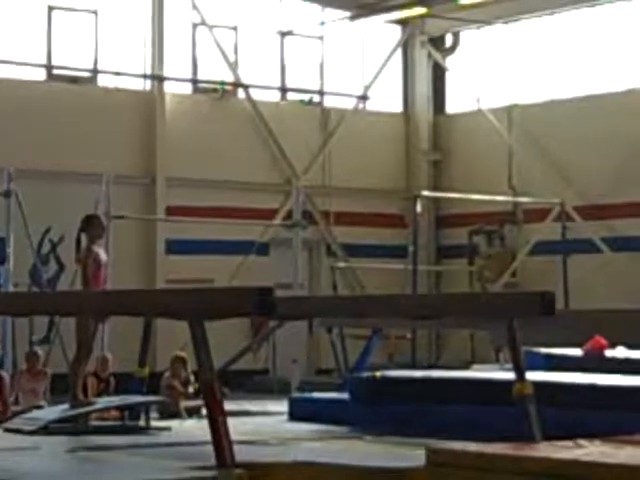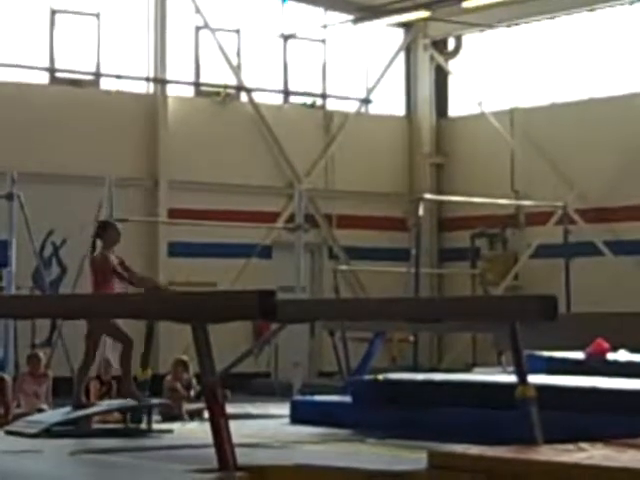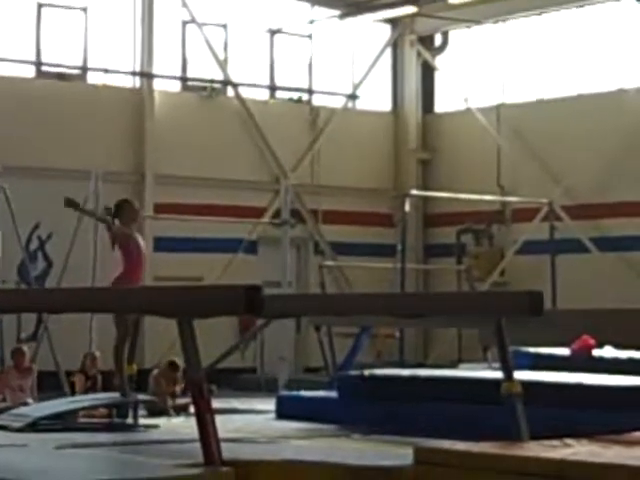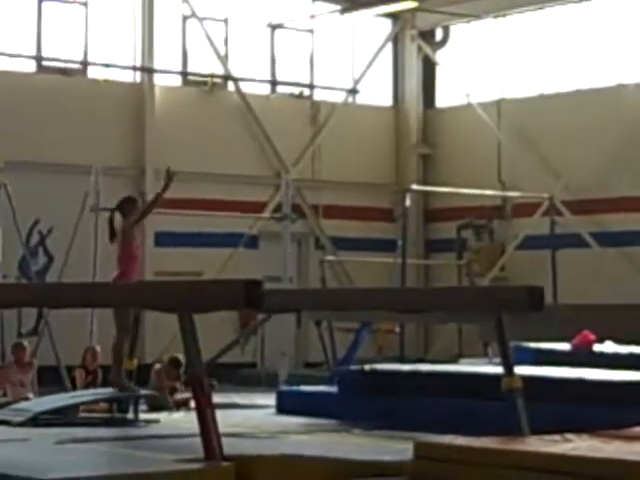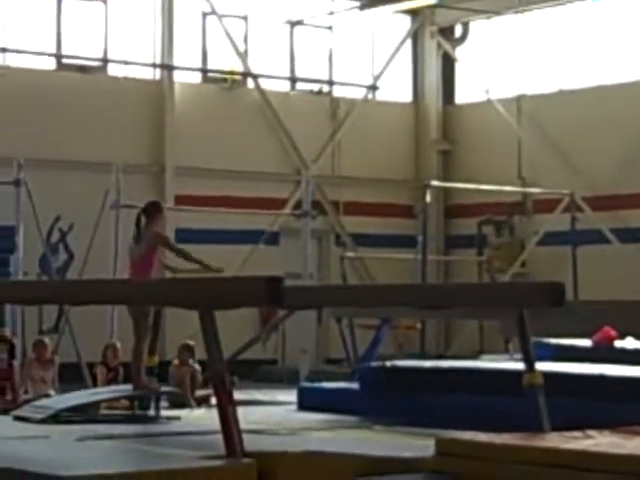
dt=0.7s
person 1, frame 1
left shoulder: (100, 250)
right shoulder: (89, 251)
right elbow: (87, 281)
left knee: (87, 351)
right knee: (83, 350)
left ankle: (78, 394)
right ankle: (75, 395)
person 1, frame 2
left shoulder: (113, 257)
right shoulder: (102, 258)
left elbow: (133, 274)
right elbow: (124, 278)
left wrist: (155, 285)
right wrist: (151, 286)
left knee: (90, 356)
right knee: (127, 342)
left ankle: (77, 398)
right ankle: (128, 387)
person 1, frame 3
left shoulder: (132, 231)
right shoulder: (122, 232)
left elbow: (129, 220)
right elbow: (110, 223)
left hip: (132, 287)
right hip: (124, 287)
left knee: (131, 333)
right knee: (123, 334)
left ankle: (123, 378)
right ankle: (121, 380)
person 1, frame 4
left shoulder: (128, 231)
right shoulder: (127, 228)
left elbow: (145, 211)
right elbow: (147, 209)
right wrist: (165, 186)
left hip: (122, 286)
left knee: (123, 332)
right knee: (124, 332)
left ankle: (117, 376)
right ankle: (118, 377)
person 1, frame 5
left shoulder: (140, 234)
right shoulder: (155, 235)
right elbow: (180, 253)
left wrist: (169, 268)
right wrist: (206, 266)
left knee: (142, 334)
right knee: (141, 334)
left ankle: (139, 376)
right ankle: (138, 378)
